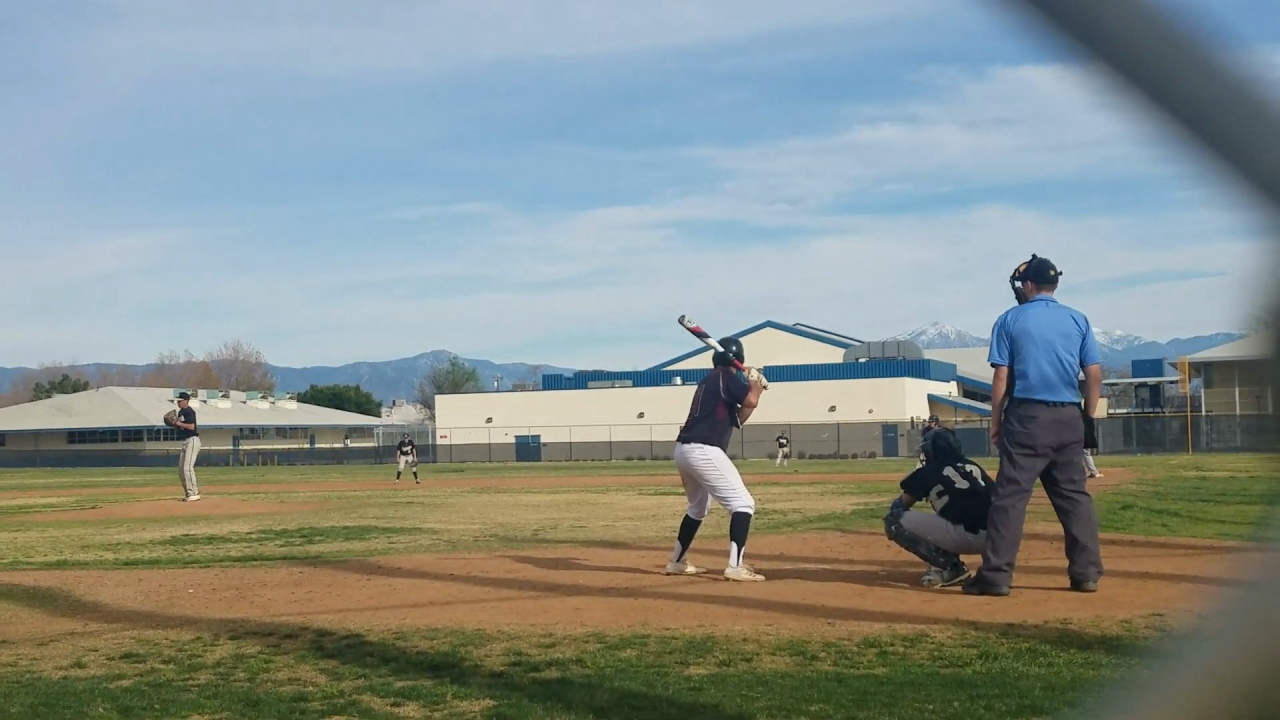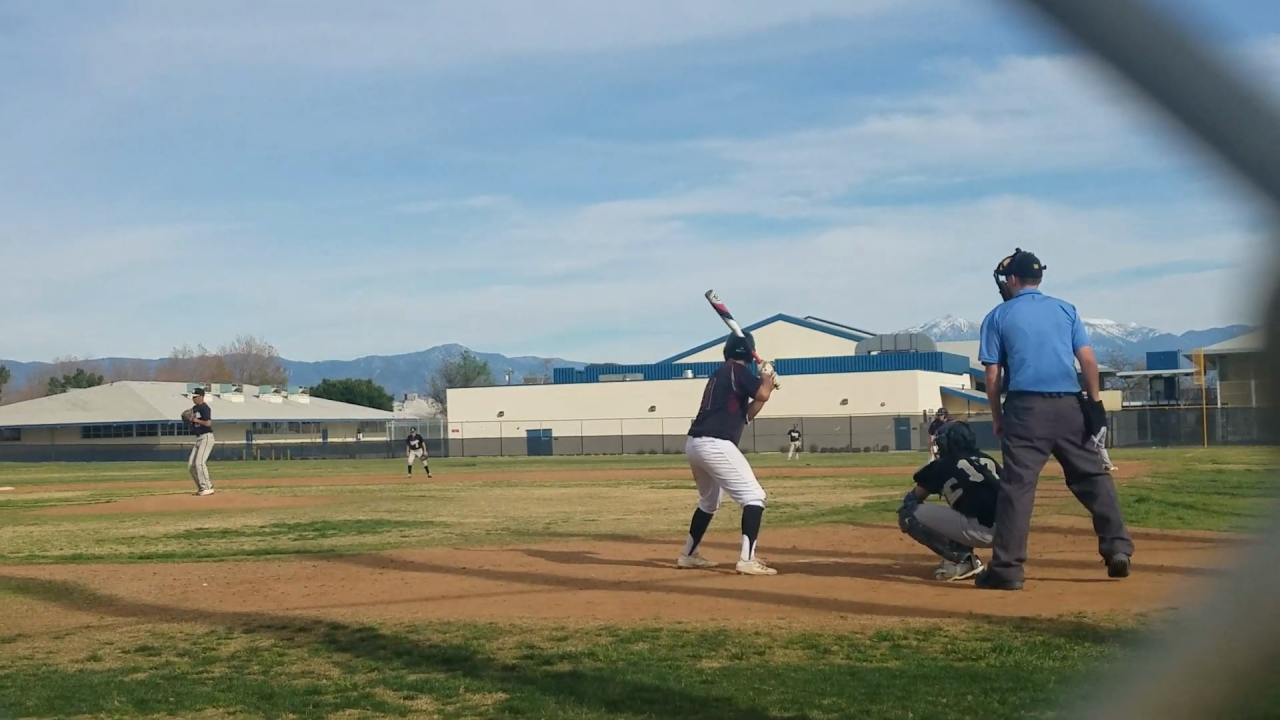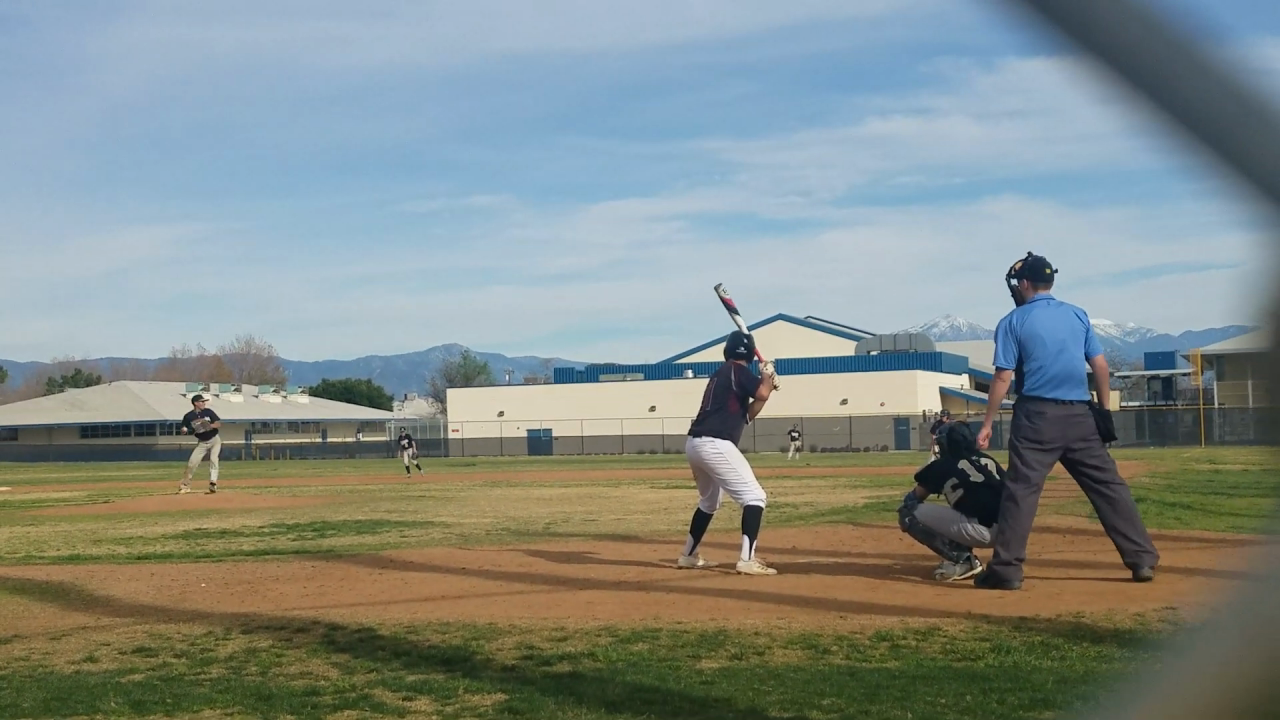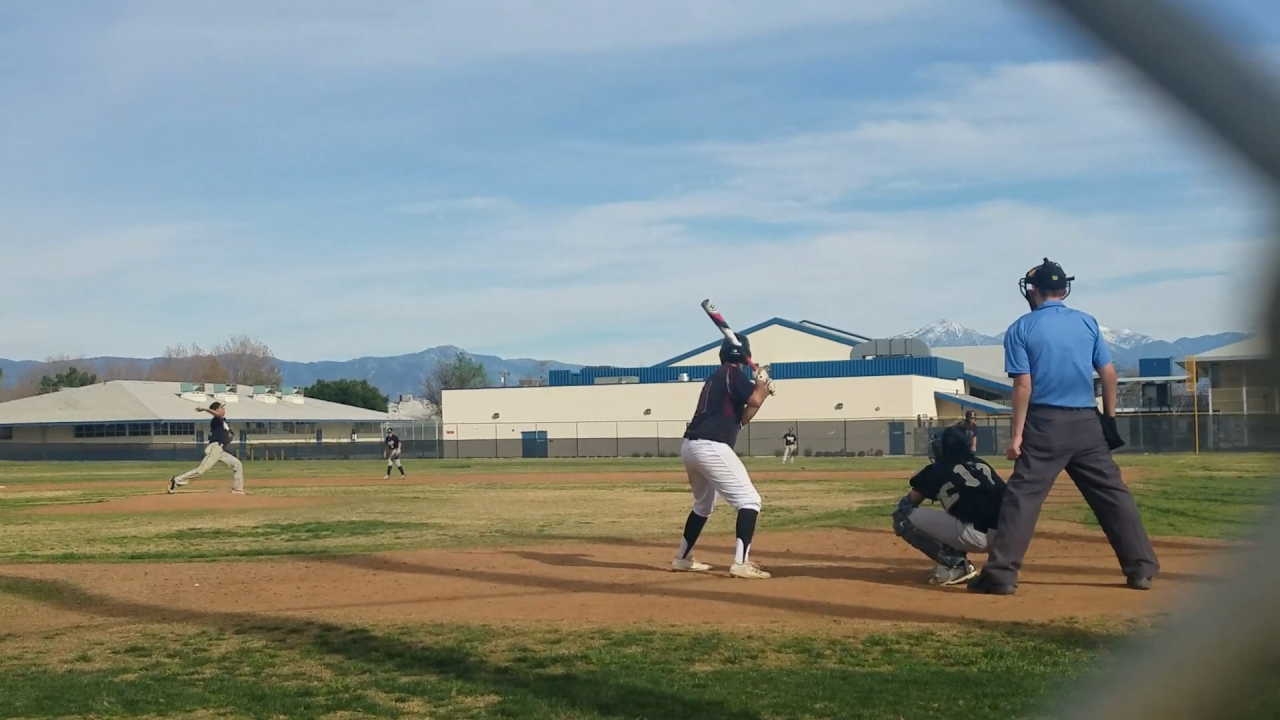
dt=0.3s
person 1, frame 1
left shoulder: (1010, 320)
right shoulder: (1078, 320)
left elbow: (1001, 377)
right elbow: (1094, 374)
left wrist: (996, 420)
right wrist: (1089, 417)
left hip: (1026, 417)
right hip: (1069, 417)
left knee: (1010, 496)
right knee: (1074, 494)
left ankle: (996, 575)
right ankle: (1086, 570)
person 1, frame 2
left shoulder: (998, 316)
right shoulder: (1066, 309)
left elbow: (992, 375)
right elbow: (1087, 359)
left wrist: (997, 415)
right wrist: (1094, 402)
left hip: (1025, 409)
right hip: (1068, 407)
left knee: (1017, 487)
right knee: (1092, 476)
left ankle: (1007, 569)
right ankle: (1117, 548)
person 1, frame 3
left shoulder: (1013, 322)
right shoulder: (1078, 316)
left elbow: (1004, 377)
right elbow: (1101, 367)
left wrist: (988, 423)
right wrist: (1103, 410)
left hip: (1037, 415)
right hip: (1080, 414)
left knee: (1021, 491)
right knee: (1107, 486)
left ankle: (1005, 569)
right ankle: (1142, 559)
person 1, frame 4
left shoulder: (1021, 328)
right shoulder: (1088, 322)
left elbow: (1023, 385)
right elbow: (1109, 374)
left wrist: (1017, 433)
right wrist: (1109, 418)
left hip: (1044, 423)
right hip: (1087, 422)
left knee: (1023, 496)
right knee: (1112, 494)
left ankle: (1000, 573)
right ankle: (1141, 568)
person 2, frame 1
left shoulder: (709, 381)
right shoulder: (725, 377)
left elbow: (738, 419)
right elbow: (751, 402)
left wrist: (755, 389)
right wrist: (753, 383)
left hip: (684, 451)
right hip: (704, 451)
left knee: (698, 508)
right knee: (742, 503)
left ankle: (677, 561)
right ankle: (735, 566)
person 2, frame 2
left shoulder: (719, 374)
right shoulder: (737, 370)
left elbow: (746, 414)
right elbow: (763, 395)
left wrist: (766, 385)
right wrist: (767, 377)
left hip: (696, 444)
right hip: (715, 445)
left knee: (709, 501)
right knee: (754, 496)
left ankle: (689, 555)
right ankle: (747, 560)
person 2, frame 3
left shoulder: (721, 374)
right shoulder: (737, 370)
left elbow: (747, 415)
right elbow: (761, 393)
left wrist: (767, 386)
right wrist: (767, 377)
left hip: (695, 444)
right hip: (715, 445)
left knee: (709, 501)
right knee: (754, 496)
left ankle: (689, 555)
right ankle: (747, 560)
person 2, frame 4
left shoulder: (716, 377)
right shoulder: (732, 373)
left elbow: (741, 418)
right elbow: (754, 400)
left wrist: (763, 391)
right wrist: (761, 384)
left hip: (691, 447)
right hip: (711, 447)
left knee: (703, 504)
right knee: (749, 500)
left ankle: (683, 558)
right ankle: (741, 562)
person 3, frame 1
left shoulder: (928, 472)
right shoulder: (973, 467)
left elbow: (898, 507)
left hip: (966, 537)
left knee: (894, 521)
left ankle: (949, 566)
person 3, frame 2
left shoulder: (941, 465)
right shoulder: (987, 460)
left elbow: (912, 499)
left hip: (982, 531)
left knee: (907, 513)
left ankle: (962, 560)
right ankle: (977, 555)
person 3, frame 3
left shoulder: (942, 465)
right shoulder: (988, 460)
left elbow: (911, 500)
left hip: (981, 531)
left knee: (908, 512)
left ankle: (961, 560)
right ankle: (964, 556)
person 3, frame 4
left shoulder: (937, 470)
right shoulder: (983, 466)
left elbow: (906, 504)
left hip: (976, 536)
left knee: (903, 517)
left ankle: (954, 564)
right ankle: (958, 561)
